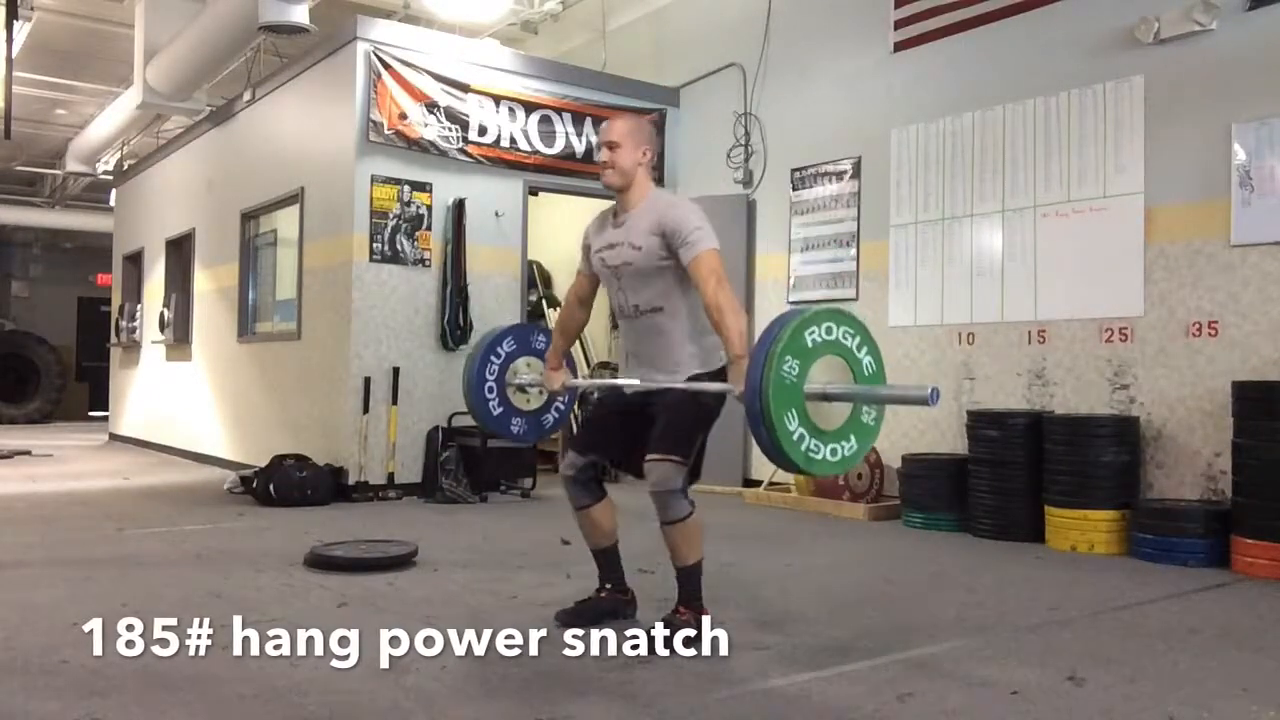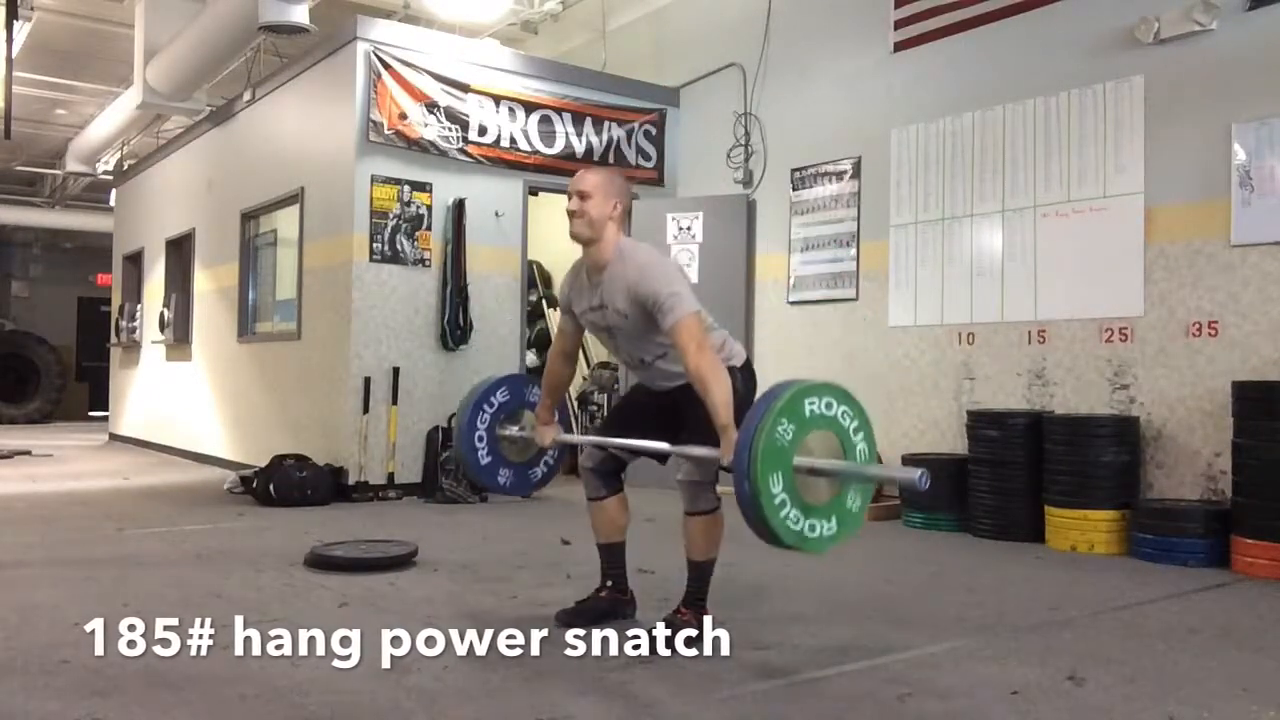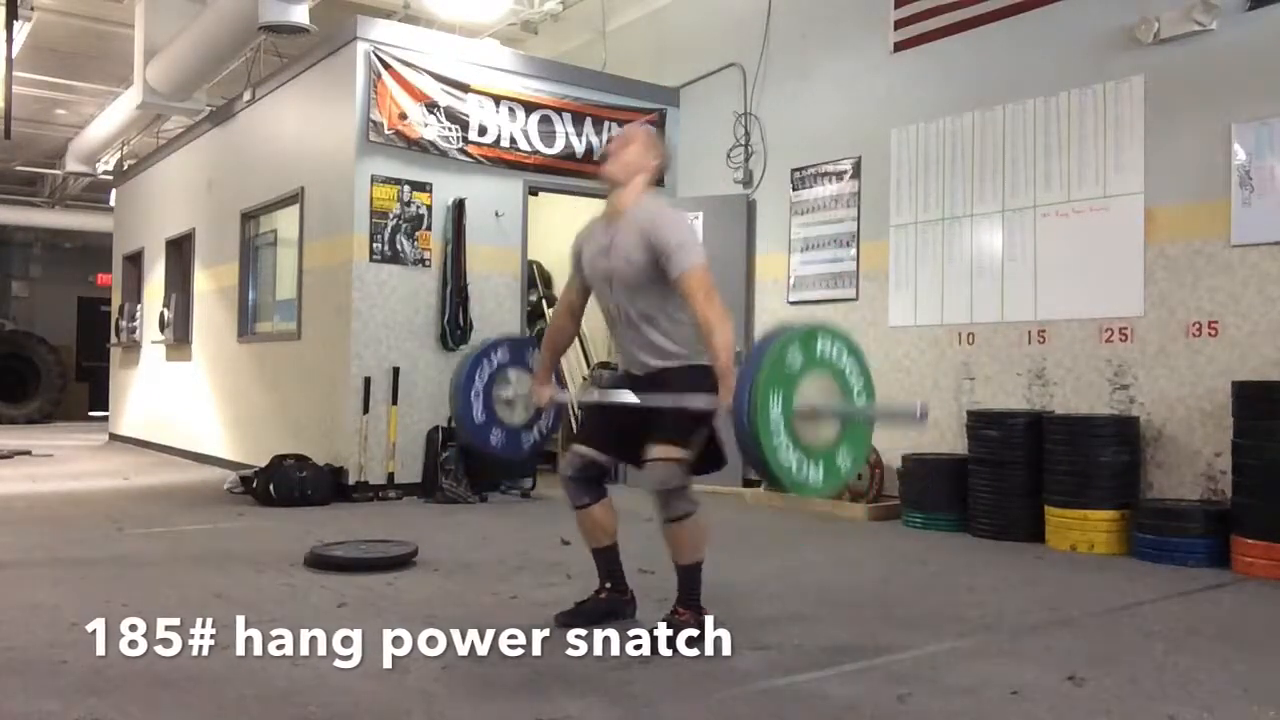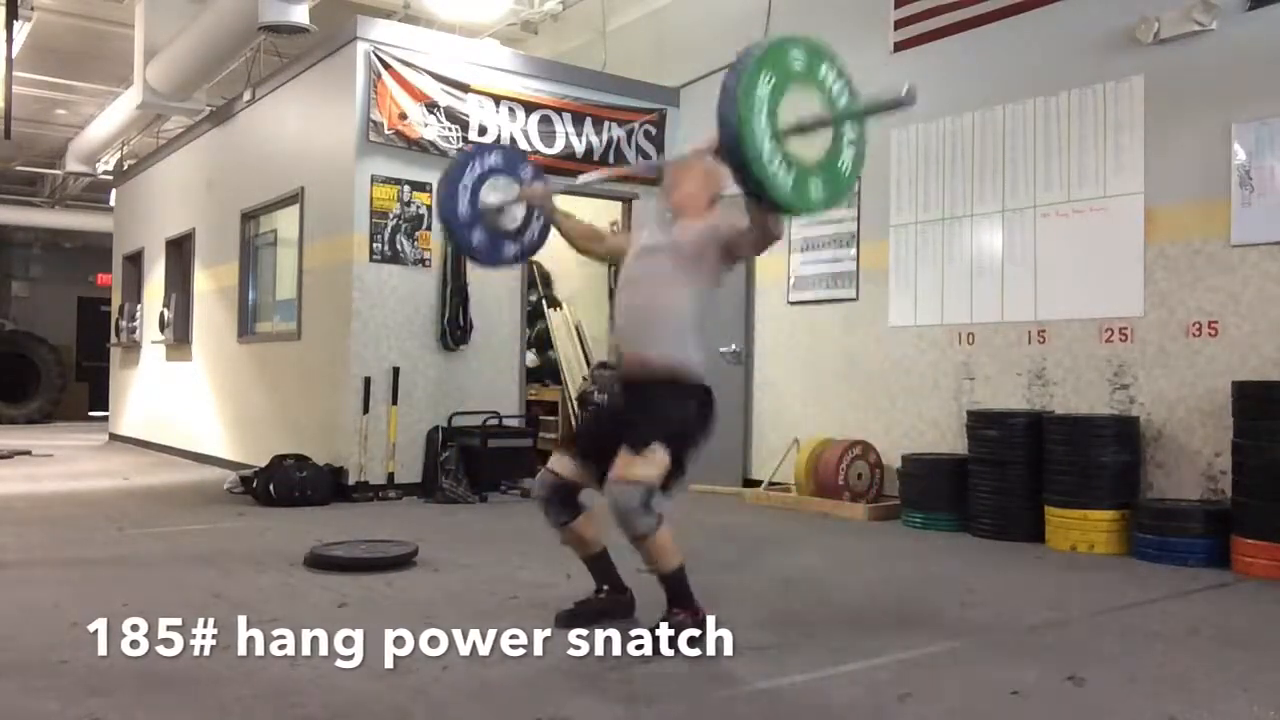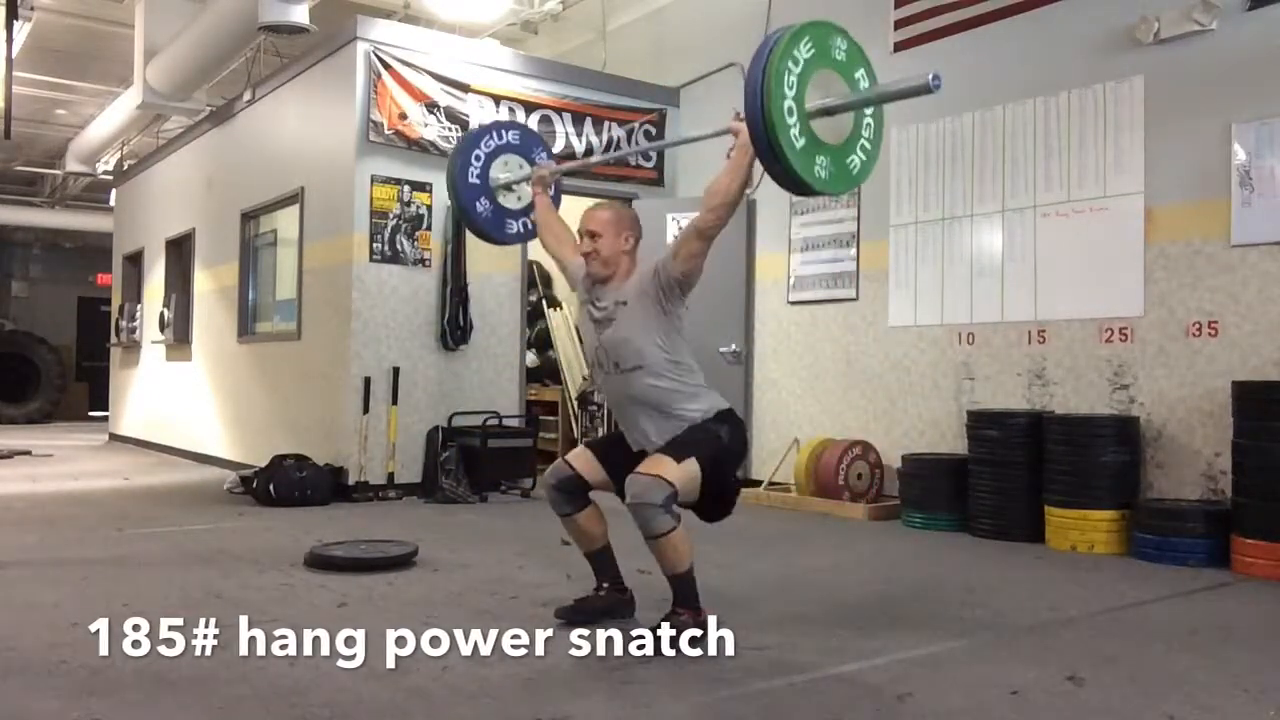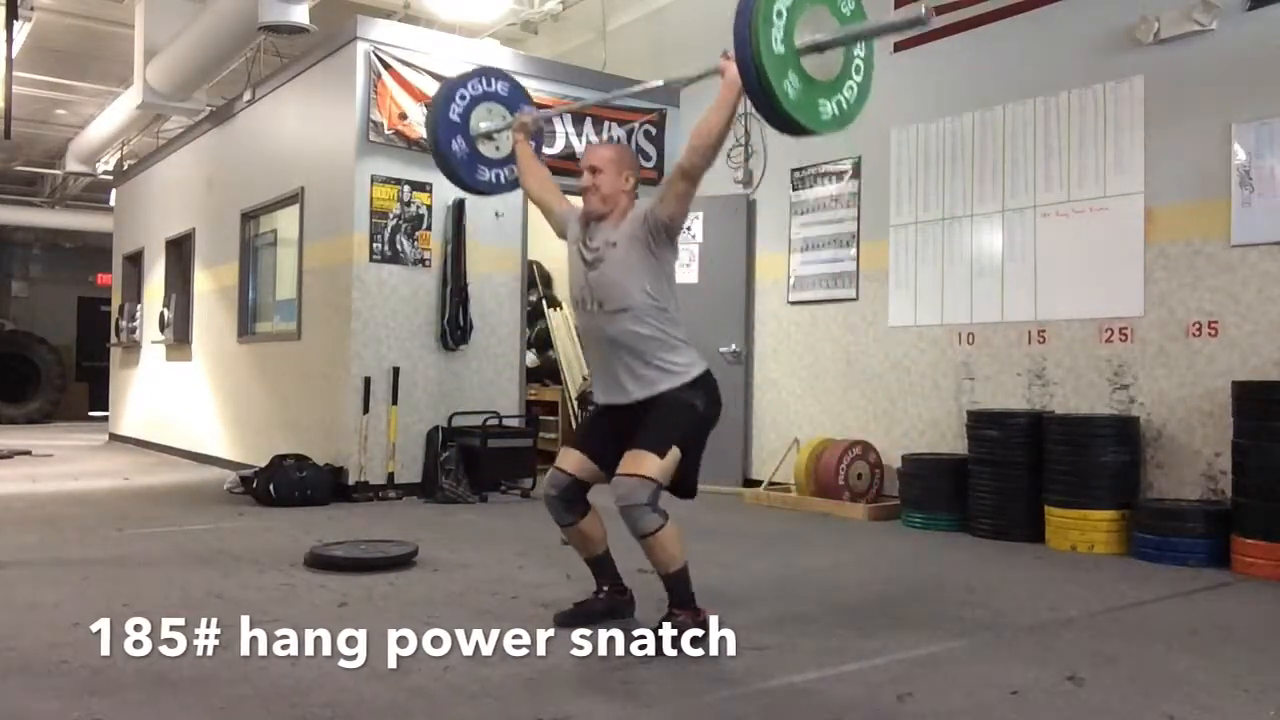
dt=0.4s
person 1, frame 1
left shoulder: (673, 213)
right shoulder: (597, 229)
left elbow: (715, 288)
right elbow: (578, 301)
left wrist: (740, 363)
right wrist: (554, 362)
left hip: (692, 376)
right hip: (638, 378)
left knee: (664, 478)
right knee: (578, 467)
left ankle: (691, 609)
right ankle: (614, 591)
person 1, frame 2
left shoulder: (648, 270)
right shoulder: (574, 283)
left elbow: (698, 354)
right elbow: (563, 354)
left wrist: (729, 436)
right wrist: (545, 416)
left hip: (719, 375)
right hip: (657, 385)
left knee: (693, 473)
right knee: (596, 462)
left ankle: (694, 612)
right ankle: (614, 591)
person 1, frame 3
left shoulder: (661, 224)
right shoulder: (589, 236)
left elbow: (705, 302)
right elbow: (568, 309)
left wrist: (729, 383)
right wrist: (542, 376)
left hip: (686, 371)
right hip: (637, 372)
left knee: (665, 478)
right knee: (579, 466)
left ankle: (689, 611)
right ankle: (614, 592)
person 1, frame 4
left shoulder: (716, 231)
right shoulder: (651, 234)
left elbow: (763, 231)
right elbow: (594, 241)
right wrist: (547, 205)
left hip: (676, 389)
right hip: (626, 391)
left knee: (625, 496)
right knee: (552, 487)
left ankle: (686, 612)
right ankle: (611, 591)
person 1, frame 5
left shoulder: (657, 287)
right shoulder: (586, 284)
left elbow: (710, 221)
right elbow: (555, 239)
left wrist: (745, 148)
right wrist: (540, 191)
left hip: (706, 428)
right hip: (641, 434)
left knee: (646, 491)
right knee: (562, 479)
left ankle: (690, 613)
right ankle: (613, 591)
person 1, frame 6
left shoulder: (648, 226)
right shoulder: (577, 227)
left elbow: (693, 164)
right elbow: (538, 186)
left wrist: (733, 86)
right wrist: (521, 139)
left hip: (679, 390)
right hip: (618, 396)
left knee: (635, 492)
right knee: (560, 488)
left ankle: (688, 615)
right ankle: (613, 593)
